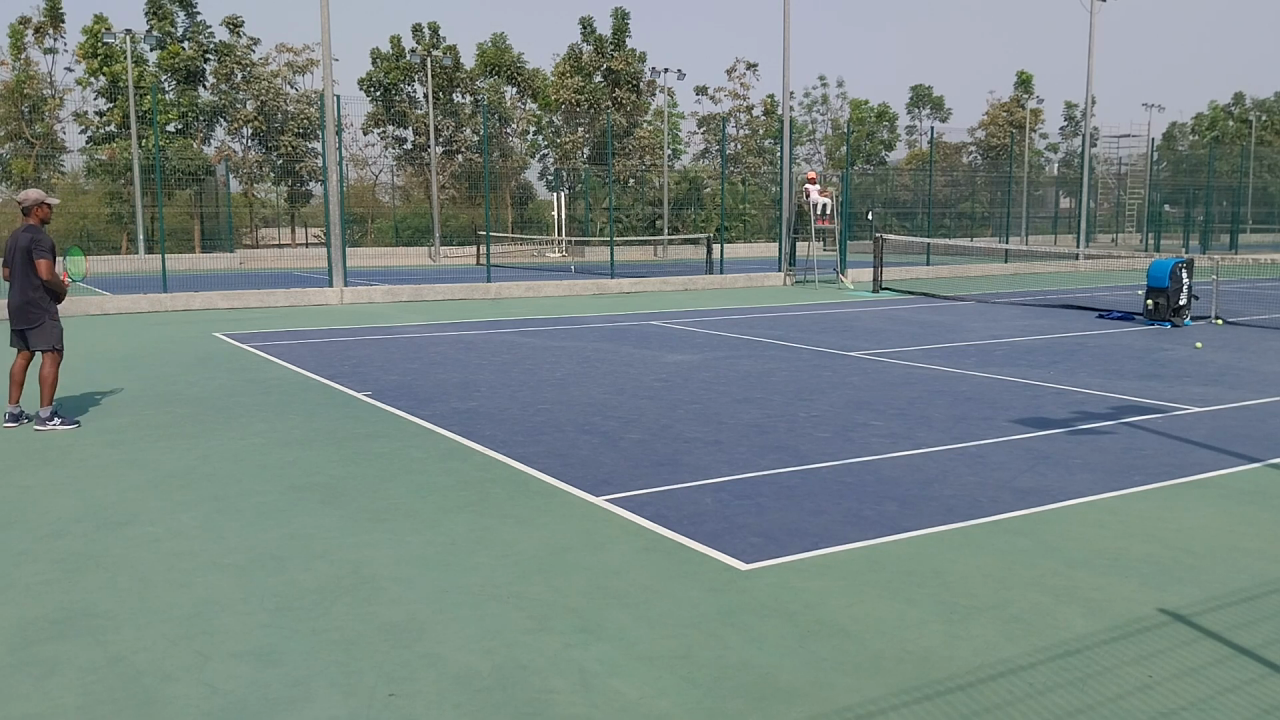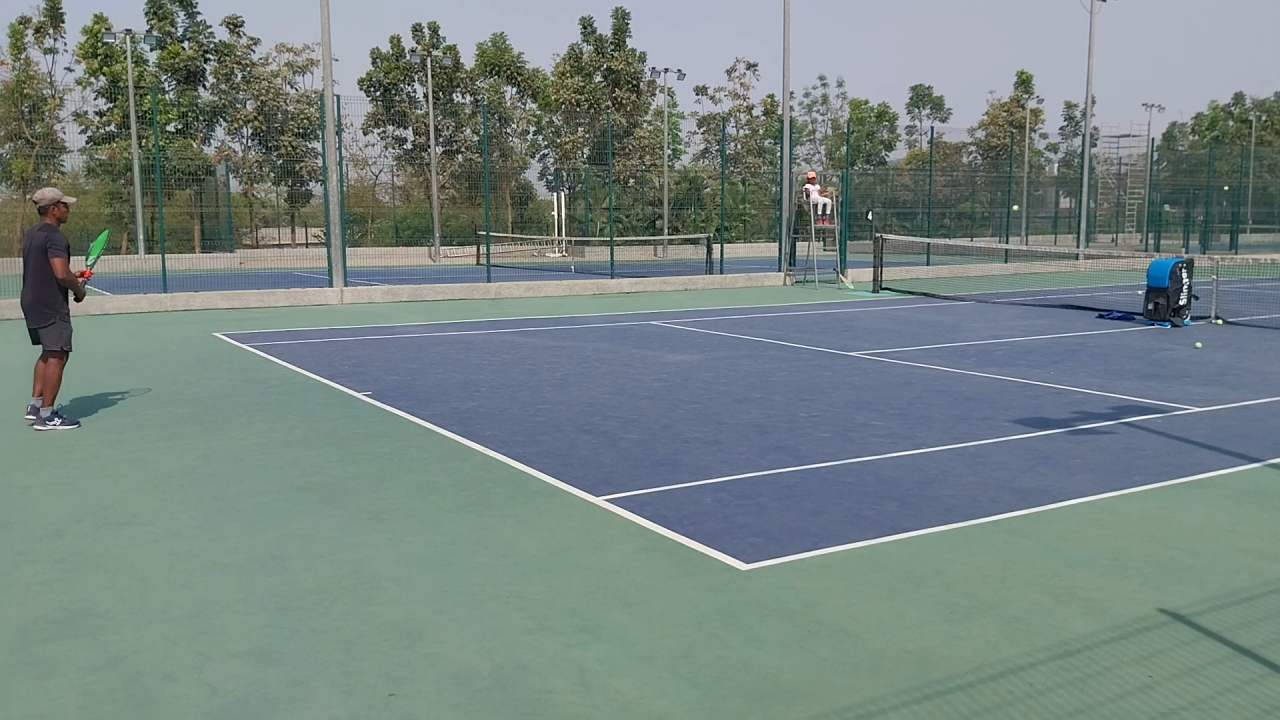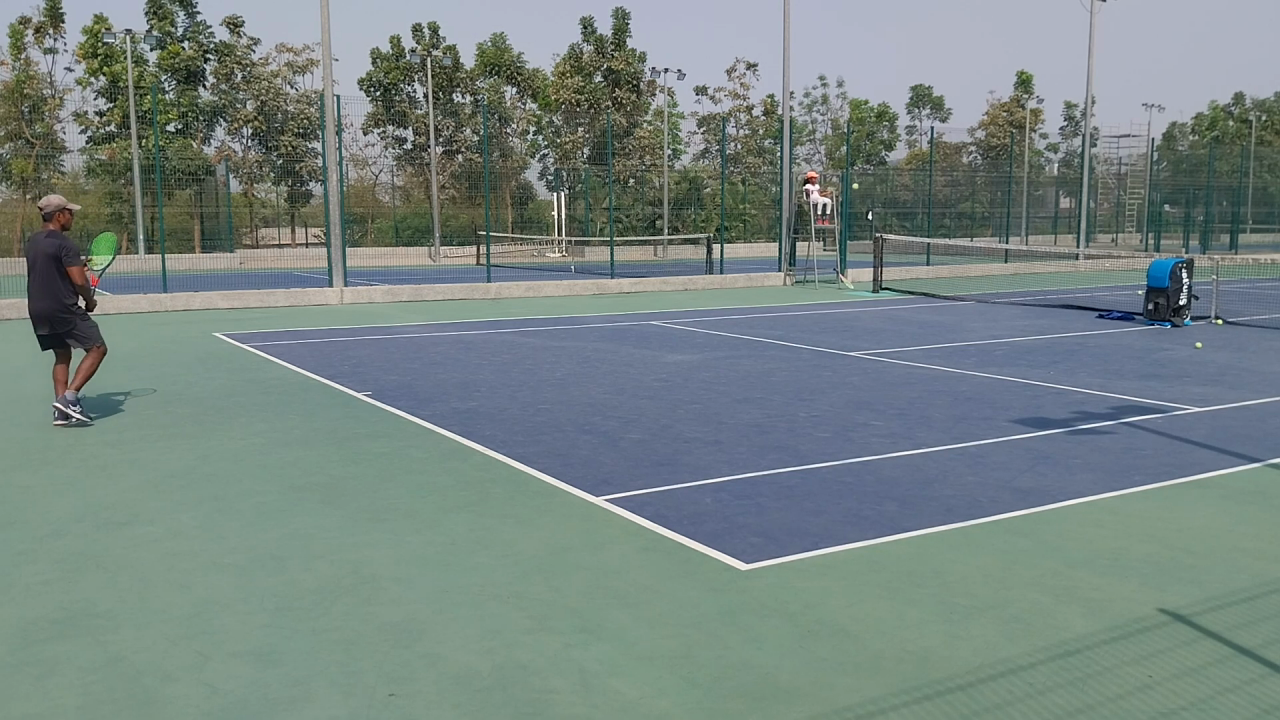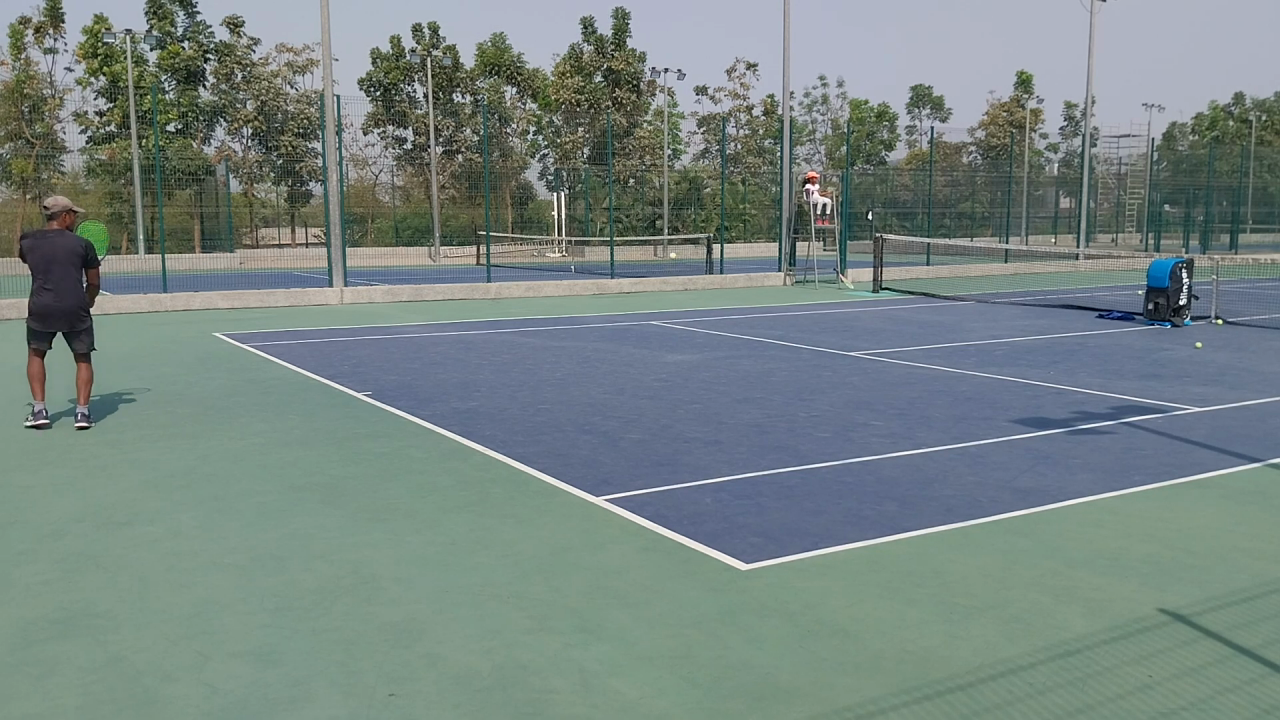
dt=0.3s
person 1, frame 1
left shoulder: (15, 236)
right shoulder: (39, 237)
left elbow: (7, 274)
right elbow: (46, 275)
right wrist: (62, 289)
left hip: (18, 304)
right hip: (39, 306)
left knee: (23, 356)
right knee: (52, 356)
left ankle: (12, 412)
right ankle: (46, 415)
person 1, frame 2
left shoulder: (31, 234)
right shoulder: (54, 236)
right elbow: (61, 274)
left wrist: (72, 276)
right wrist: (78, 289)
left hip: (31, 302)
right hip: (51, 305)
left knee: (48, 354)
right knee: (57, 357)
left ankle: (36, 405)
right ankle: (47, 416)
person 1, frame 3
left shoulder: (31, 242)
right shoulder: (65, 244)
right elbow: (80, 282)
left wrist: (73, 266)
right wrist: (90, 301)
left hip: (38, 310)
right hip: (63, 309)
left knee: (62, 358)
right knee: (97, 349)
left ankle: (62, 409)
right ankle: (68, 397)
person 1, frame 4
left shoulder: (27, 242)
right shoulder: (82, 245)
right elbow: (94, 283)
right wrist: (89, 300)
left hip: (40, 309)
right hip: (74, 308)
left knee: (35, 356)
right knee: (83, 360)
left ankle: (39, 409)
right ankle: (82, 411)
